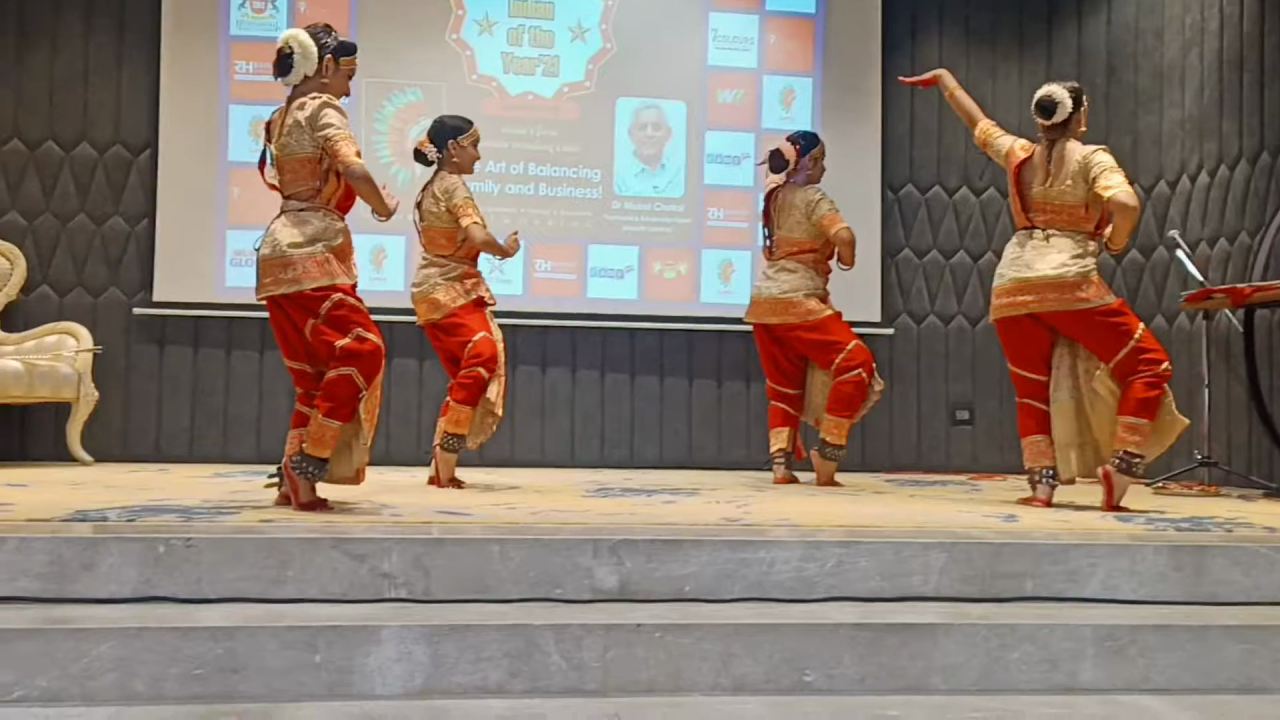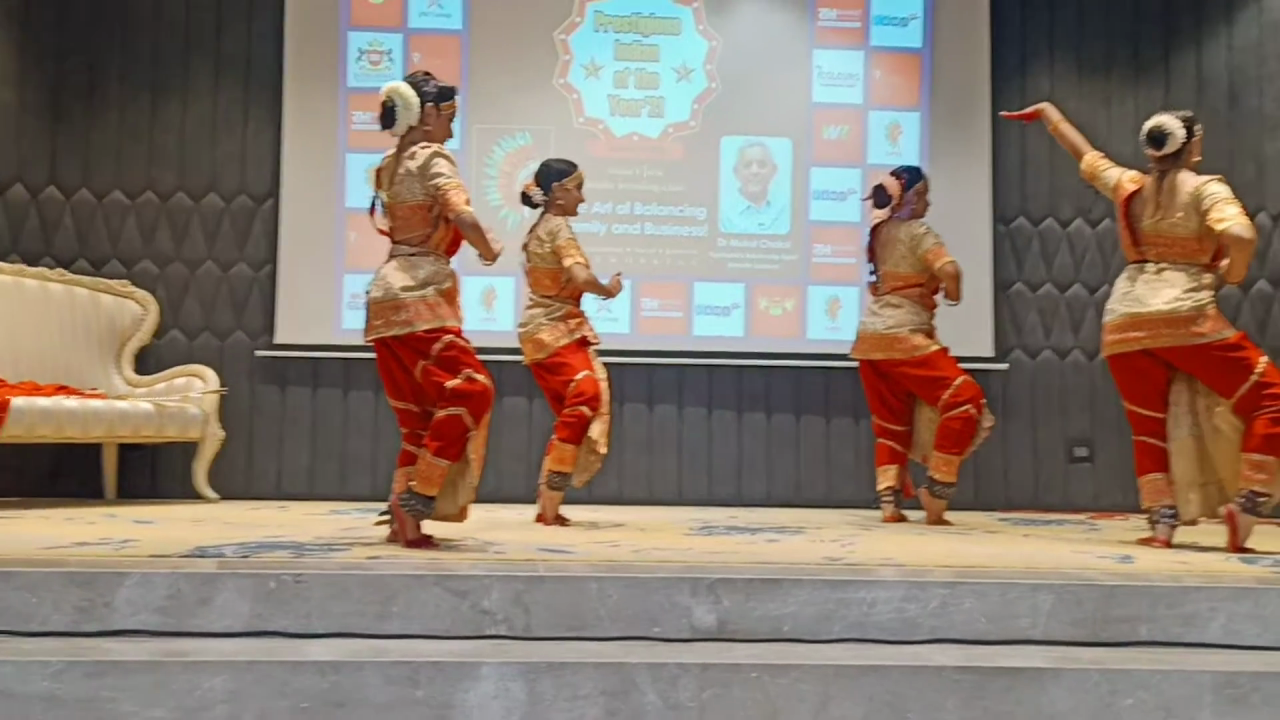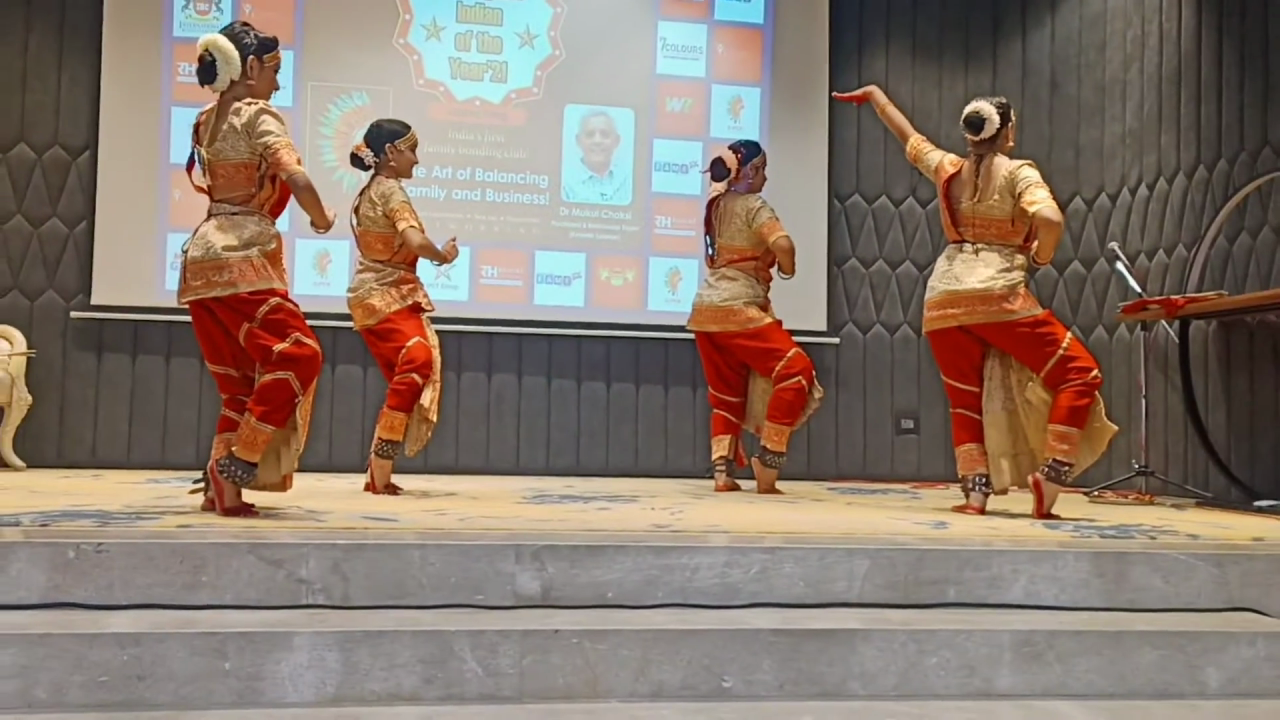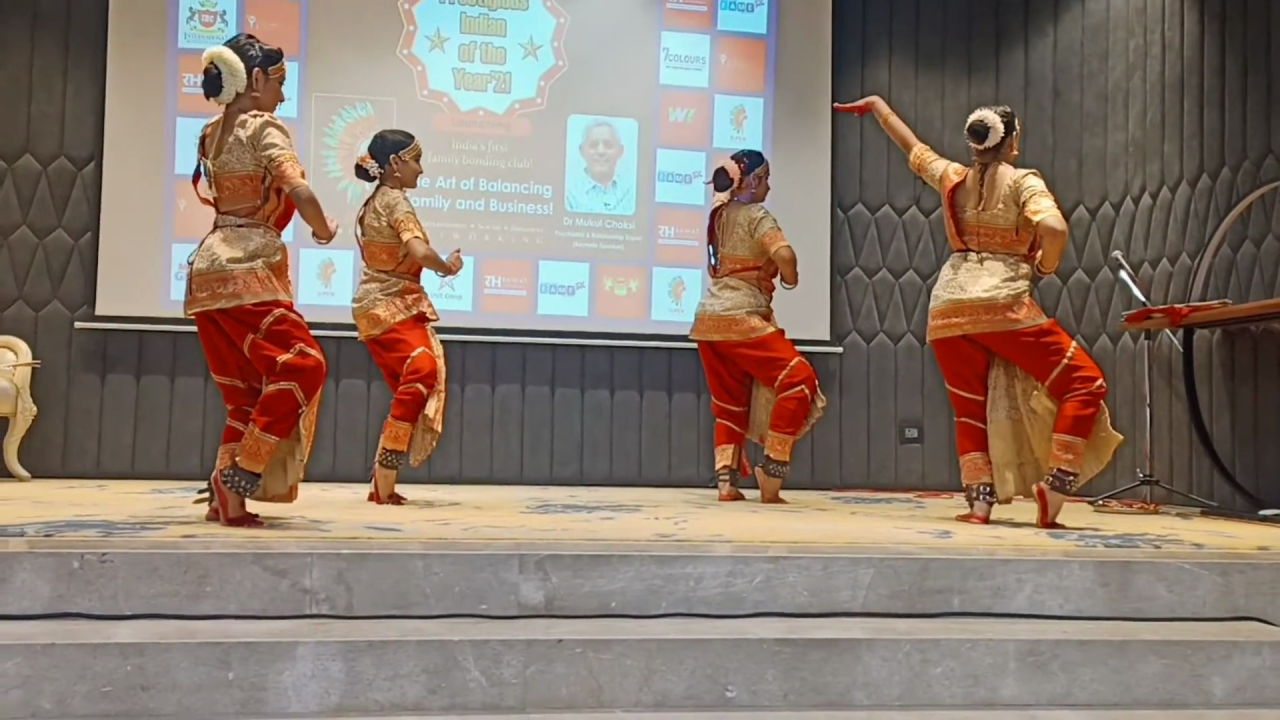
dt=1s
person 1, frame 1
left shoulder: (282, 117)
right shoulder: (322, 108)
right elbow: (352, 168)
right wrist: (384, 206)
left hip: (283, 252)
right hip: (311, 253)
left knee: (317, 372)
right knee: (360, 352)
left ankle: (294, 477)
right ankle: (305, 465)
person 1, frame 2
left shoulder: (390, 164)
right shoulder: (432, 157)
right elbow: (462, 217)
right wrist: (489, 251)
left hip: (389, 295)
right hip: (419, 296)
left knee: (421, 412)
right knee: (469, 392)
left ankle: (403, 513)
right ankle: (414, 502)
person 1, frame 3
left shoulder: (206, 121)
right shoulder: (258, 115)
right elbow: (296, 179)
right wrist: (322, 219)
left hip: (204, 256)
right hip: (241, 257)
left knee: (241, 379)
right knee: (298, 356)
left ankle: (221, 484)
right ankle: (234, 469)
person 1, frame 4
left shoulder: (212, 132)
right shoulder: (264, 127)
right elbow: (299, 192)
right wrist: (324, 230)
left hip: (210, 270)
right hip: (247, 270)
left knee: (248, 390)
right knee: (302, 367)
left ankle: (225, 494)
right ankle: (236, 479)
person 2, frame 1
left shoulder: (1017, 154)
right shoulder: (1092, 158)
left elbow: (977, 121)
right elbow: (1127, 204)
left wrist: (942, 77)
right wrist: (1115, 241)
left hip: (1012, 287)
right hip: (1070, 283)
left knee: (1032, 390)
right knee: (1149, 366)
left ankle: (1042, 484)
right ankle: (1120, 465)
person 2, frame 2
left shoulder: (1127, 185)
right shoulder: (1206, 188)
left elbow: (1084, 153)
right elbow: (1241, 237)
left wrist: (1047, 111)
right wrist: (1233, 274)
left hip: (1123, 322)
right hip: (1184, 318)
left knee: (1149, 428)
left ankle: (1161, 524)
person 2, frame 3
left shoulder: (946, 168)
right shoulder: (1018, 172)
left elbow: (906, 133)
right elbow: (1050, 219)
left wrist: (873, 93)
right wrist: (1041, 256)
left hip: (943, 298)
right hip: (998, 295)
left knee: (965, 400)
right knee: (1080, 374)
left ankle: (975, 492)
right ankle: (1050, 474)
person 2, frame 4
left shoulder: (951, 177)
right shoulder: (1022, 181)
left elbow: (910, 144)
right elbow: (1054, 229)
left wrist: (876, 104)
right wrist: (1046, 265)
left hip: (948, 308)
right hip: (1003, 305)
left knee: (970, 408)
right knee: (1085, 385)
left ankle: (979, 503)
right ankle: (1054, 484)
person 3, frame 1
left shoulder: (430, 187)
right shoulder: (453, 185)
right elbow: (479, 237)
right wrist: (506, 249)
left hip: (436, 291)
right hip: (450, 292)
left knee: (468, 372)
right knee: (481, 357)
left ankle: (442, 465)
right ankle: (445, 463)
person 3, frame 2
left shoulder: (538, 229)
right shoulder: (558, 227)
right elbow: (582, 277)
right wrist: (609, 290)
left hip: (543, 331)
right hip: (555, 331)
left knee: (573, 410)
right knee: (586, 395)
left ankle: (549, 502)
right ankle: (551, 500)
person 3, frame 3
left shoulder: (368, 192)
right shoulder: (390, 190)
right elbow: (416, 242)
left wrist: (435, 254)
right wrist: (443, 256)
left hip: (374, 296)
right hip: (388, 297)
left knee: (407, 373)
right knee: (417, 362)
left ankle: (379, 471)
right ankle: (380, 469)
person 3, frame 4
left shoulder: (372, 203)
right shoulder: (396, 201)
right elbow: (421, 252)
right wrist: (447, 267)
left hip: (378, 306)
right hip: (392, 307)
left knee: (411, 384)
right knee: (422, 373)
left ankle: (383, 479)
right ankle: (384, 478)
person 4, frame 1
left shoulder: (775, 196)
right shoulder: (813, 196)
right elbow: (844, 236)
right wrist: (847, 259)
left hip: (764, 301)
right hip: (798, 300)
left knee: (784, 385)
right knee: (857, 364)
left ankle: (781, 466)
right ankle: (827, 459)
person 4, frame 2
left shoulder: (880, 231)
right shoulder: (917, 231)
right elbow: (949, 270)
right wrist: (953, 294)
left hip: (870, 336)
right hip: (904, 336)
left knee: (891, 422)
right knee: (965, 399)
left ankle: (889, 503)
right ankle: (936, 496)
person 4, frame 3
left shoulder: (717, 205)
right shoulder: (753, 205)
right elbow: (783, 245)
right wrist: (787, 267)
left hip: (706, 308)
right hip: (739, 308)
left knee: (727, 393)
right knee: (796, 372)
left ankle: (722, 472)
right ankle: (767, 465)
person 4, frame 4
left shoulder: (720, 214)
right shoulder: (756, 215)
right elbow: (784, 254)
right wrist: (790, 277)
left hip: (709, 319)
right hip: (742, 318)
left knee: (730, 402)
right knee: (799, 381)
left ankle: (727, 482)
right ankle: (771, 477)
